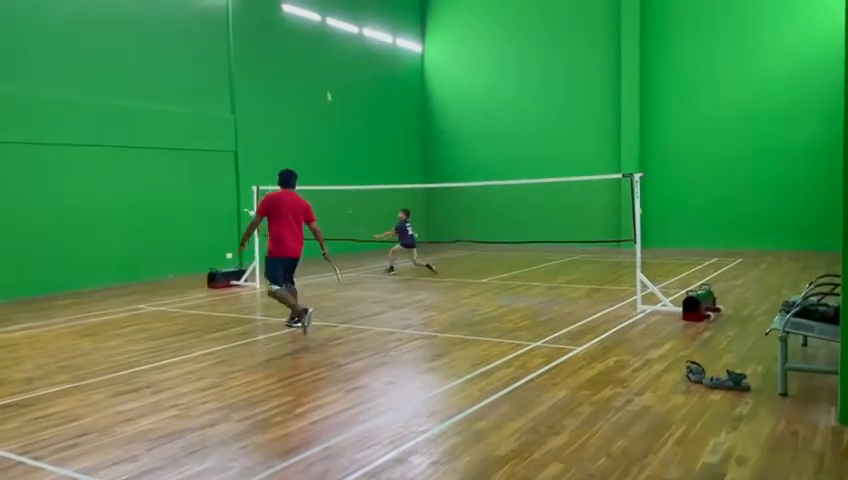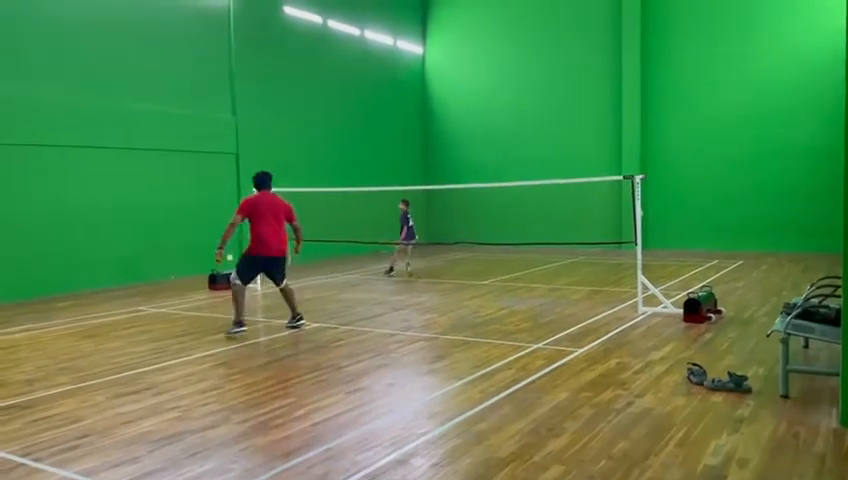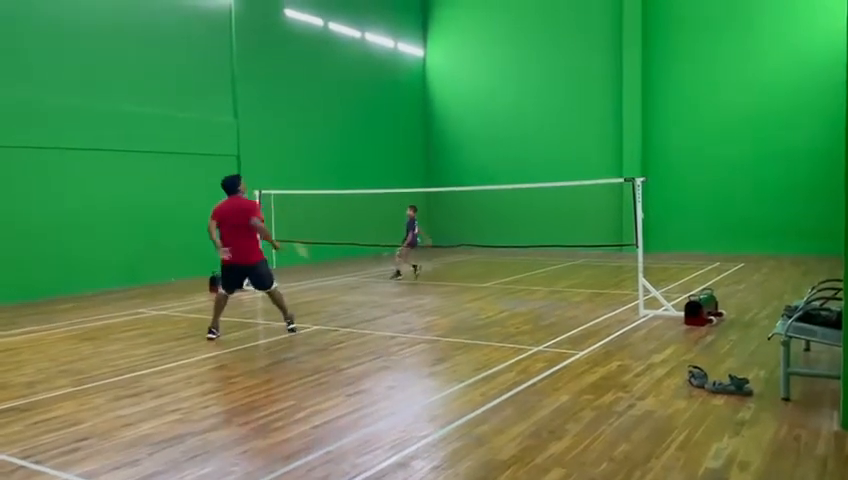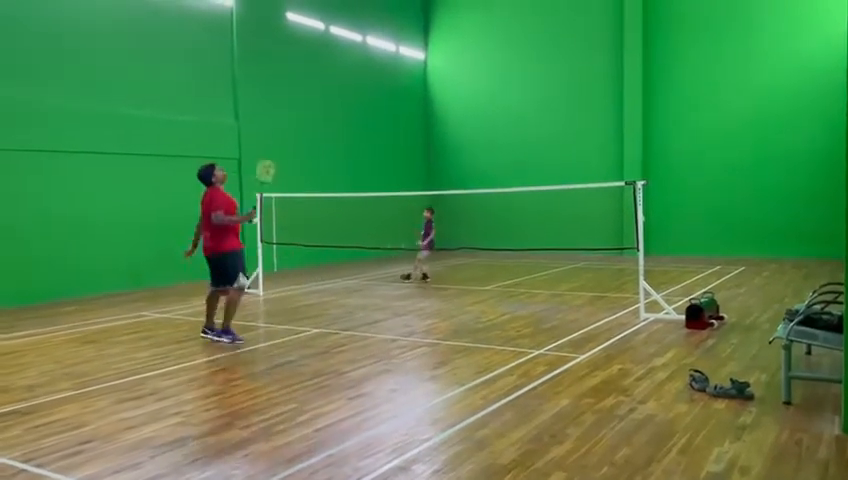
dt=0.2s
person 1, frame 1
left shoulder: (270, 199)
right shoulder: (303, 203)
left elbow: (254, 224)
right elbow: (316, 229)
left wrist: (242, 243)
right wrist: (324, 248)
left hip: (278, 251)
right hip: (296, 251)
left knee: (274, 289)
right knee: (287, 283)
left ankle: (302, 311)
right ankle: (296, 316)
person 1, frame 2
left shoulder: (249, 202)
right shoulder: (283, 204)
left elbow: (233, 224)
right elbow: (297, 227)
left wrist: (221, 247)
right wrist: (298, 244)
left hip: (257, 251)
right hip: (279, 252)
left knee: (237, 282)
right knee: (282, 284)
left ankle: (239, 321)
right ankle: (297, 317)
person 1, frame 3
left shoulder: (219, 208)
right shoulder: (249, 204)
left elbow: (212, 229)
right elbow: (257, 225)
left wrist: (220, 247)
right wrist: (272, 242)
left hip: (230, 259)
right hip: (252, 257)
left knee: (224, 291)
right knee: (271, 288)
left ankle: (213, 328)
right ankle: (290, 320)
person 1, frame 4
left shoulder: (210, 194)
right shoulder: (219, 195)
left elbow: (201, 223)
right elbow: (216, 219)
left wrist: (194, 245)
right wrist: (243, 218)
left hip: (213, 248)
right hip: (227, 248)
left knee: (217, 288)
right knee: (238, 286)
left ankle: (208, 327)
right ankle: (225, 330)
